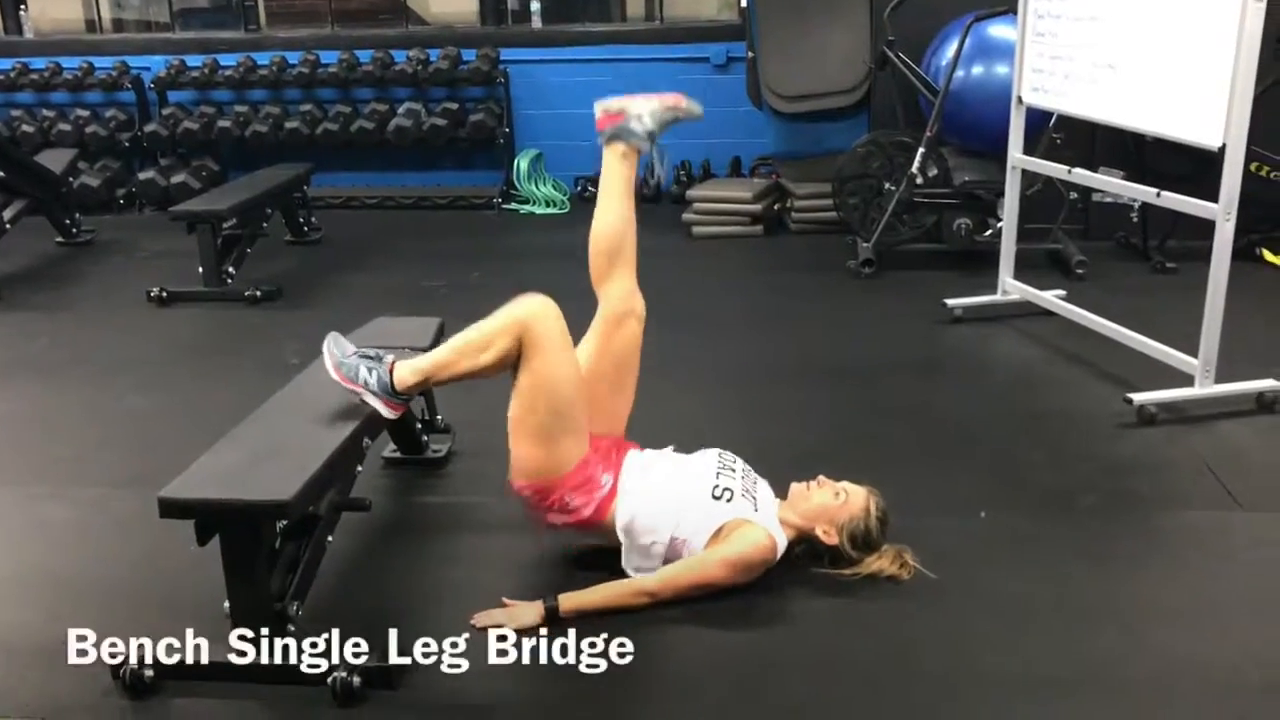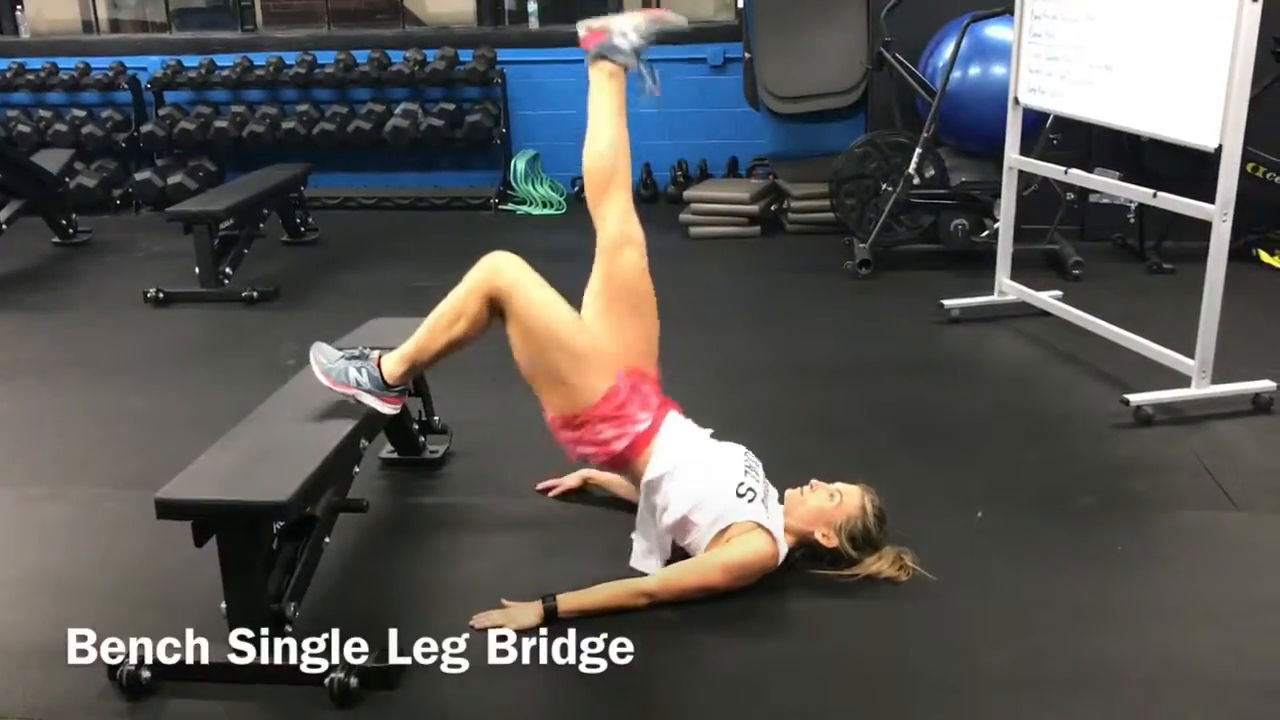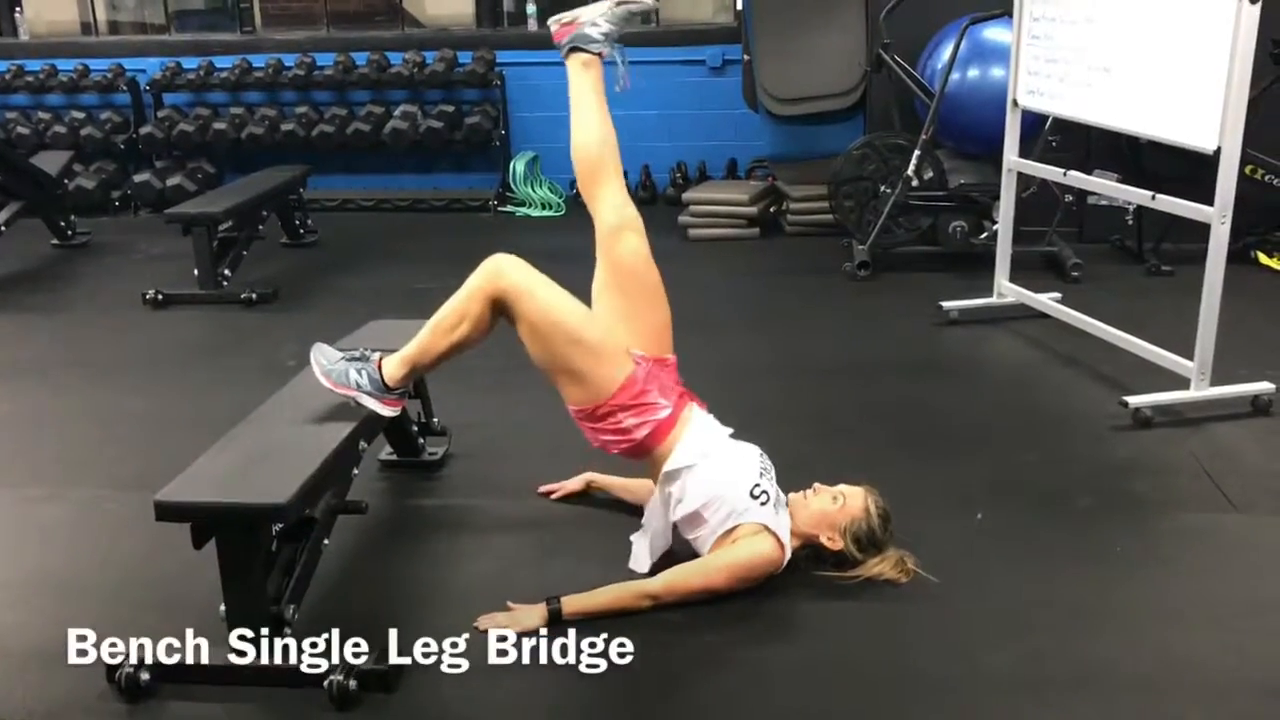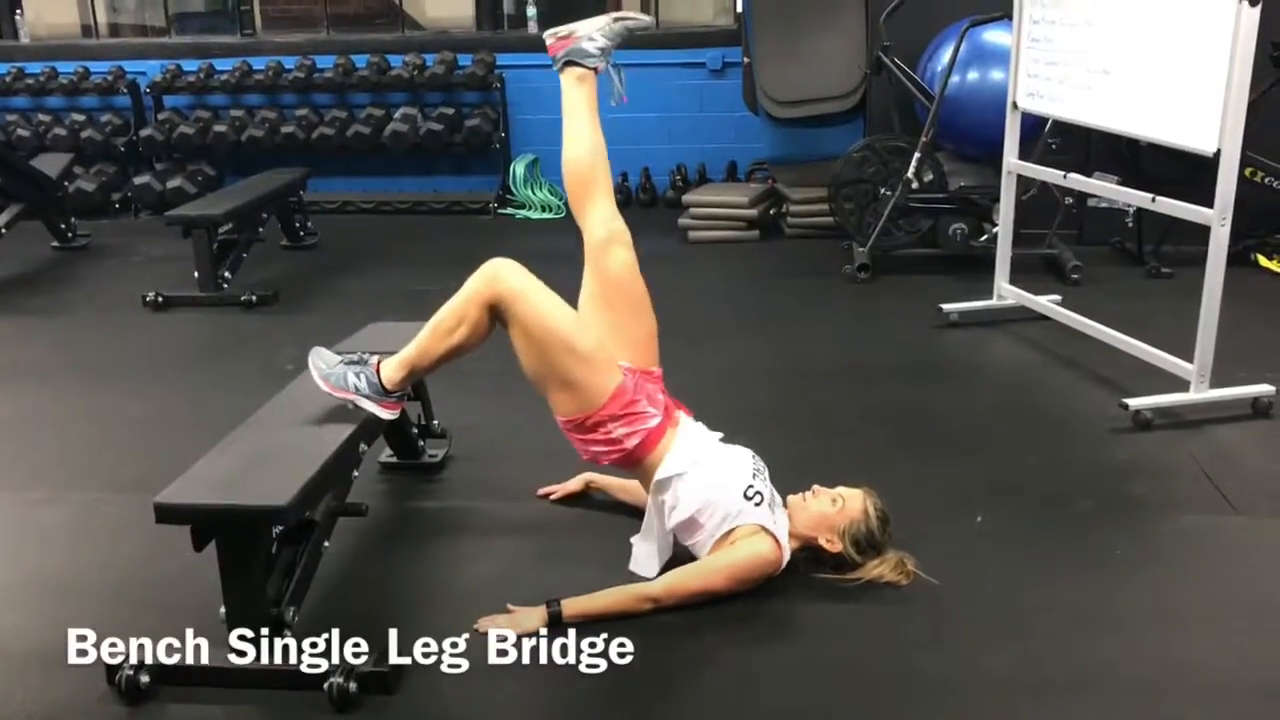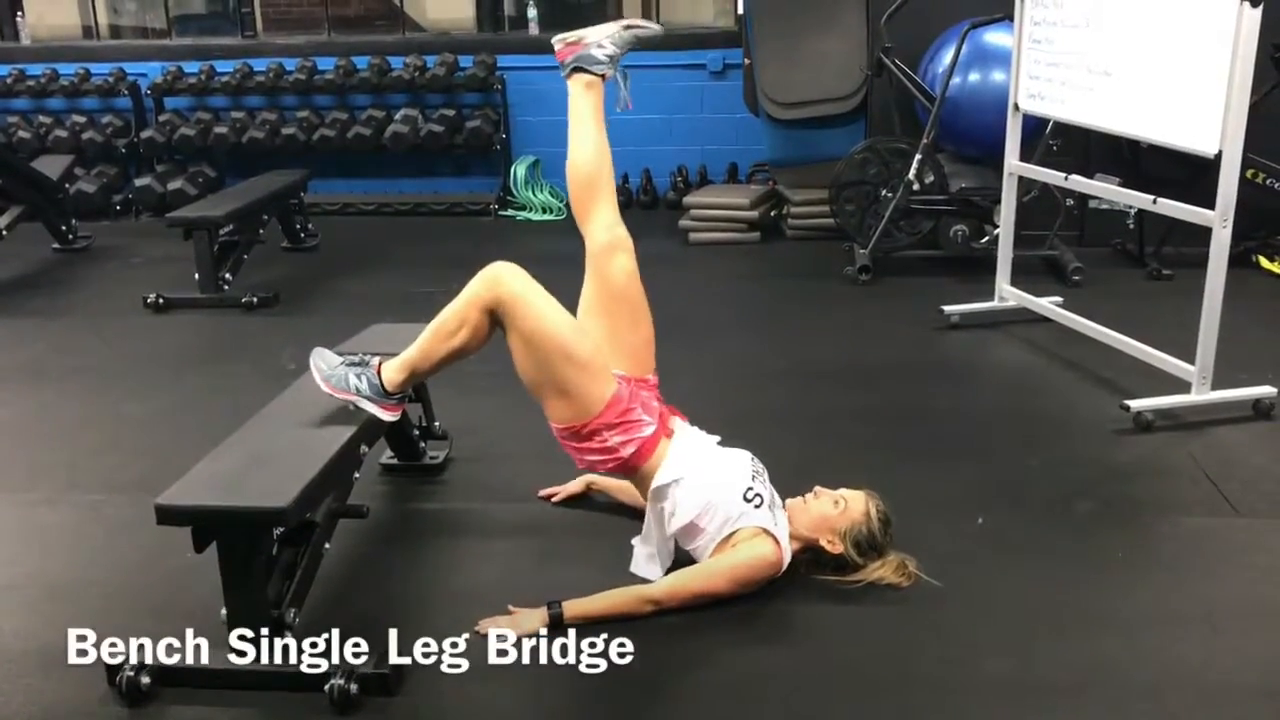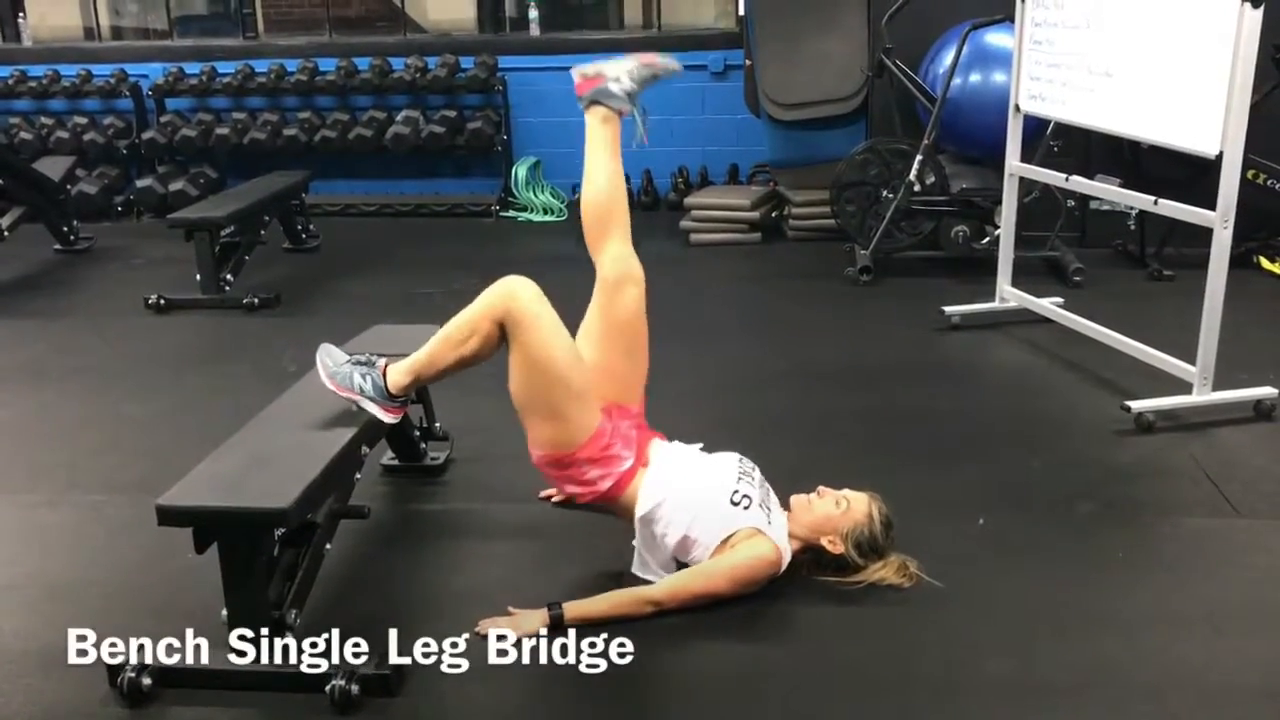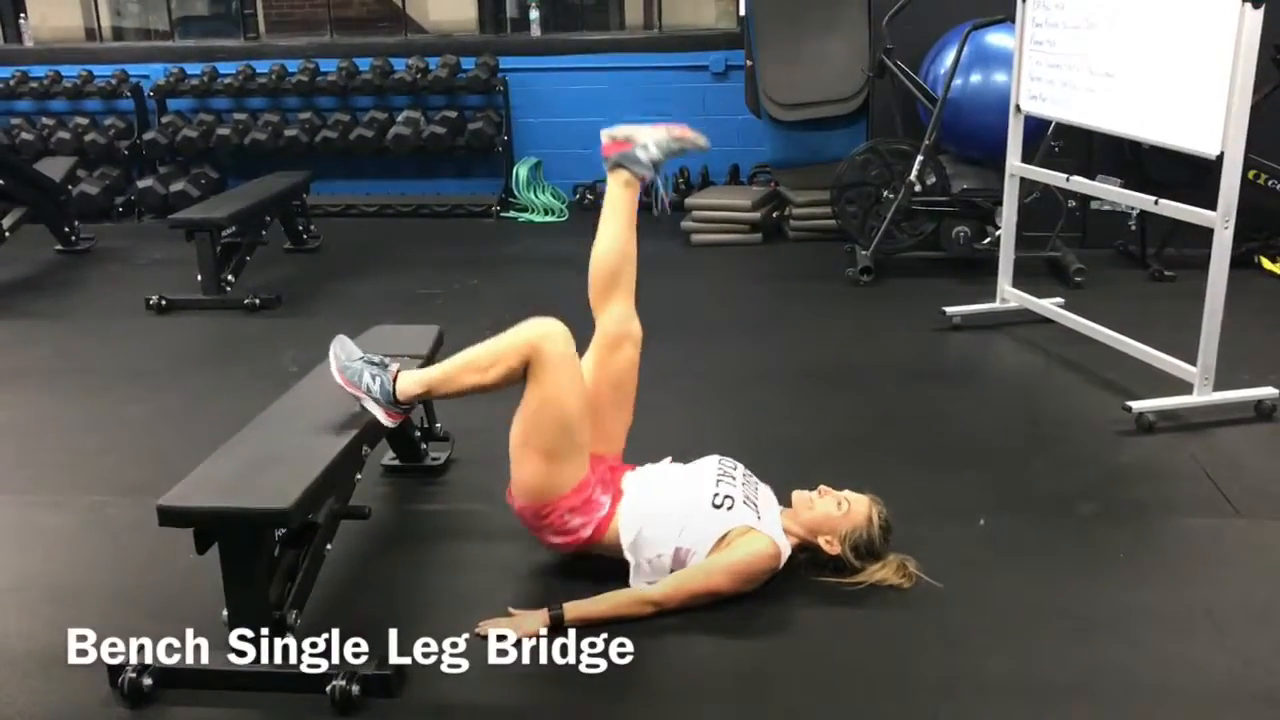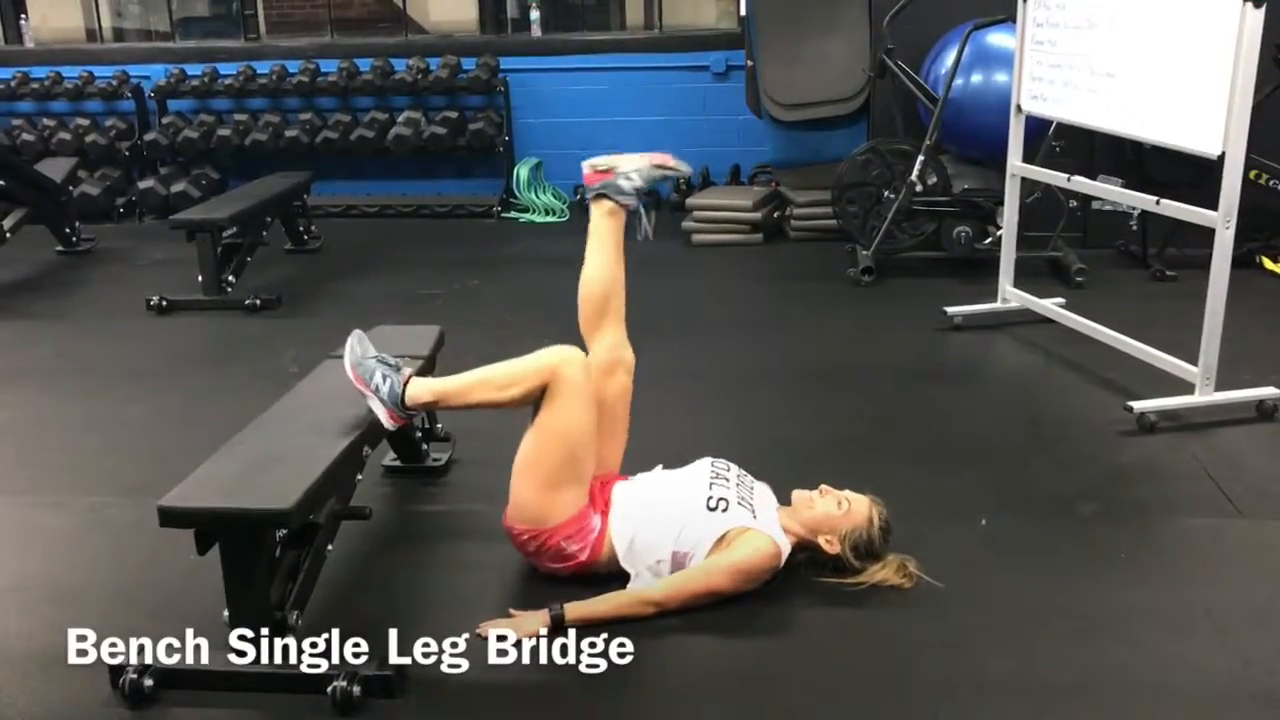
dt=0.2s
person 1, frame 1
left shoulder: (760, 546)
right shoulder: (760, 506)
left elbow: (653, 591)
left wrist: (547, 609)
left hip: (577, 486)
right hip: (601, 470)
left knee: (536, 312)
left ankle: (394, 384)
person 1, frame 2
left shoulder: (761, 548)
right shoulder: (765, 508)
left elbow: (648, 592)
left wrist: (545, 608)
left hip: (611, 414)
right hip: (628, 405)
left knee: (499, 272)
right knee: (618, 230)
left ankle: (385, 378)
person 1, frame 3
left shoulder: (767, 550)
right shoulder: (774, 509)
left elbow: (653, 594)
left wrist: (548, 612)
left hip: (628, 402)
right hip: (643, 388)
left knee: (502, 274)
right knee: (615, 217)
left ankle: (387, 378)
person 1, frame 4
left shoulder: (766, 550)
right shoulder: (772, 514)
left elbow: (655, 595)
left wrist: (549, 614)
left hip: (619, 415)
right hip: (635, 402)
left knee: (500, 279)
right knee: (603, 231)
left ankle: (385, 383)
right ankle: (580, 67)
person 1, frame 5
left shoulder: (766, 553)
right shoulder: (770, 513)
left elbow: (655, 598)
left wrist: (551, 615)
left hip: (614, 427)
right hip: (630, 412)
left knee: (502, 283)
right knee: (608, 241)
left ankle: (386, 383)
person 1, frame 6
left shoulder: (766, 556)
right shoulder: (765, 508)
left elbow: (657, 598)
left wrist: (552, 618)
left hip: (598, 463)
right hip: (619, 445)
left knee: (517, 295)
right knee: (619, 273)
left ankle: (390, 388)
person 1, frame 7
left shoulder: (763, 553)
right shoulder: (762, 505)
left elbow: (657, 598)
left wrist: (553, 618)
left hip: (572, 514)
right hip: (599, 486)
left knee: (548, 337)
left ankle: (398, 392)
person 1, frame 8
left shoulder: (763, 551)
right shoulder: (762, 505)
left elbow: (657, 599)
left wrist: (553, 618)
left hip: (564, 534)
right hip: (597, 500)
left knee: (566, 363)
left ankle: (407, 395)
